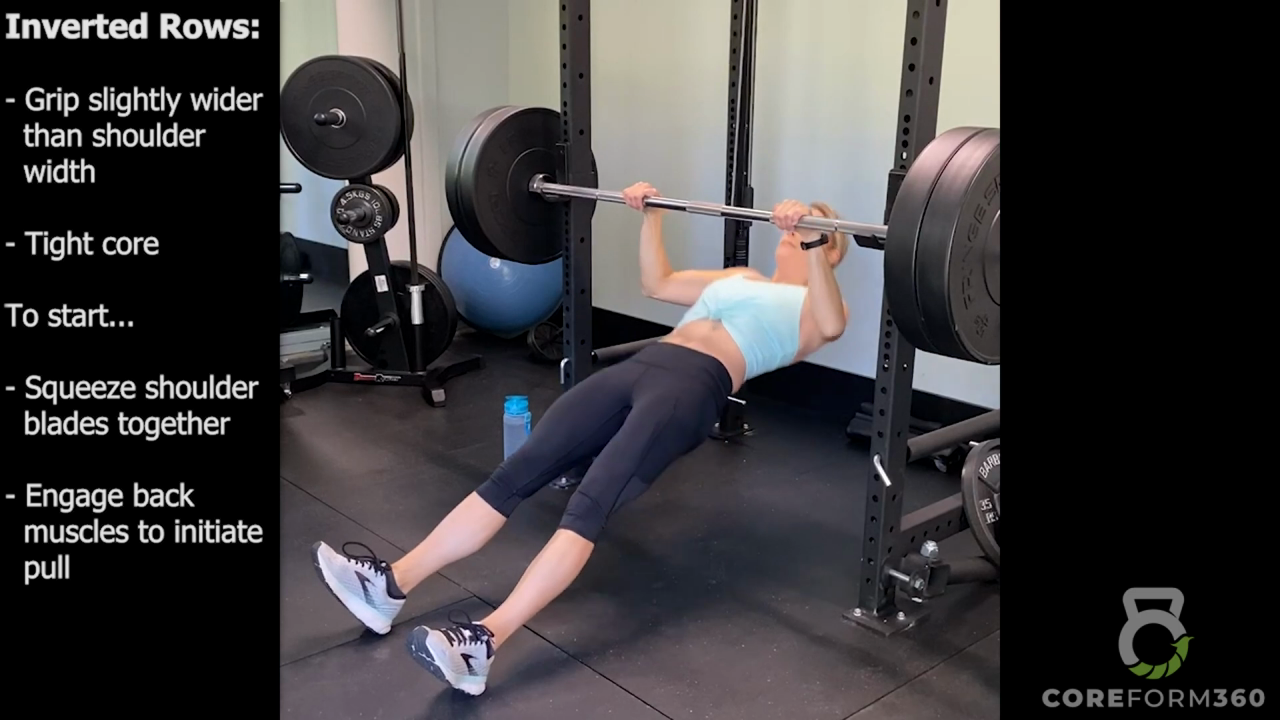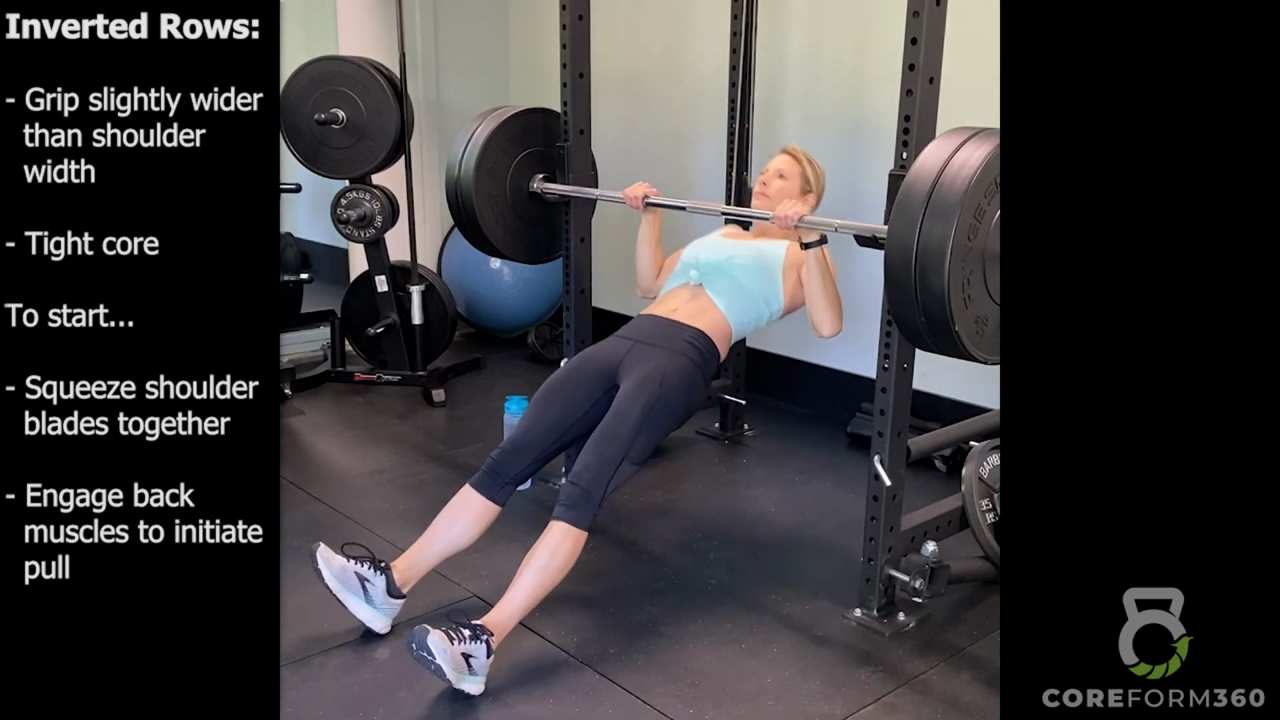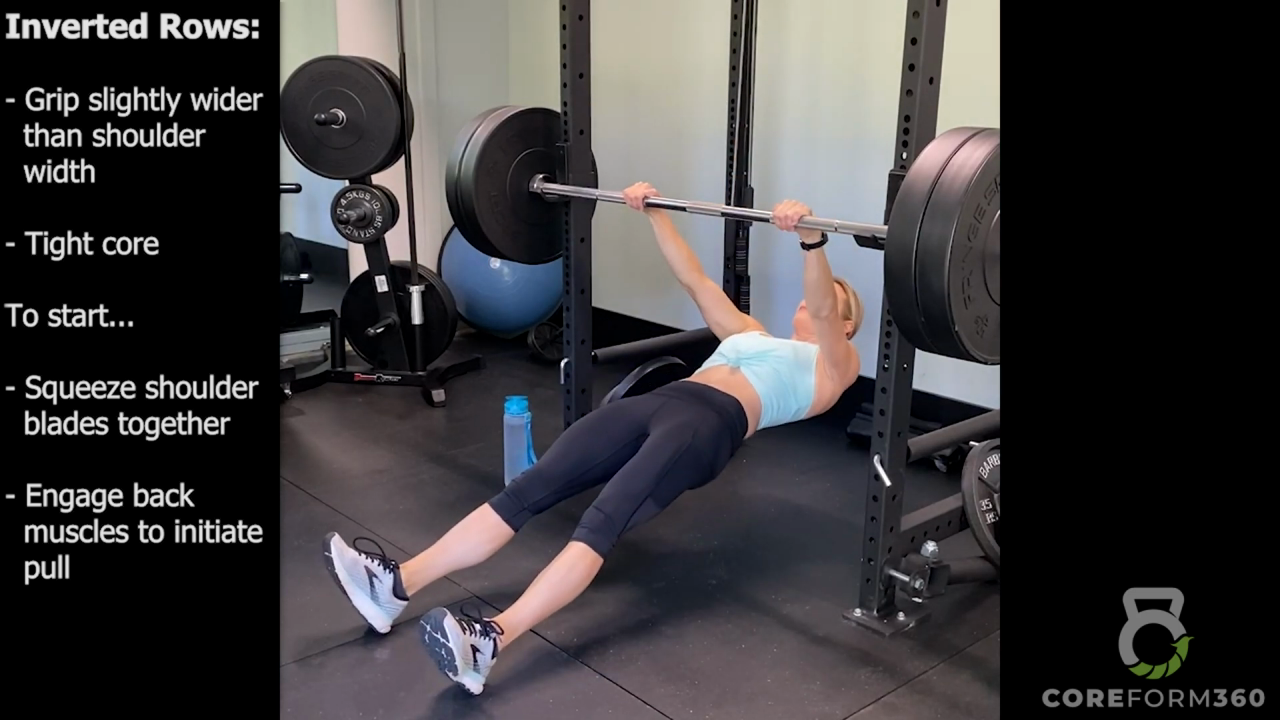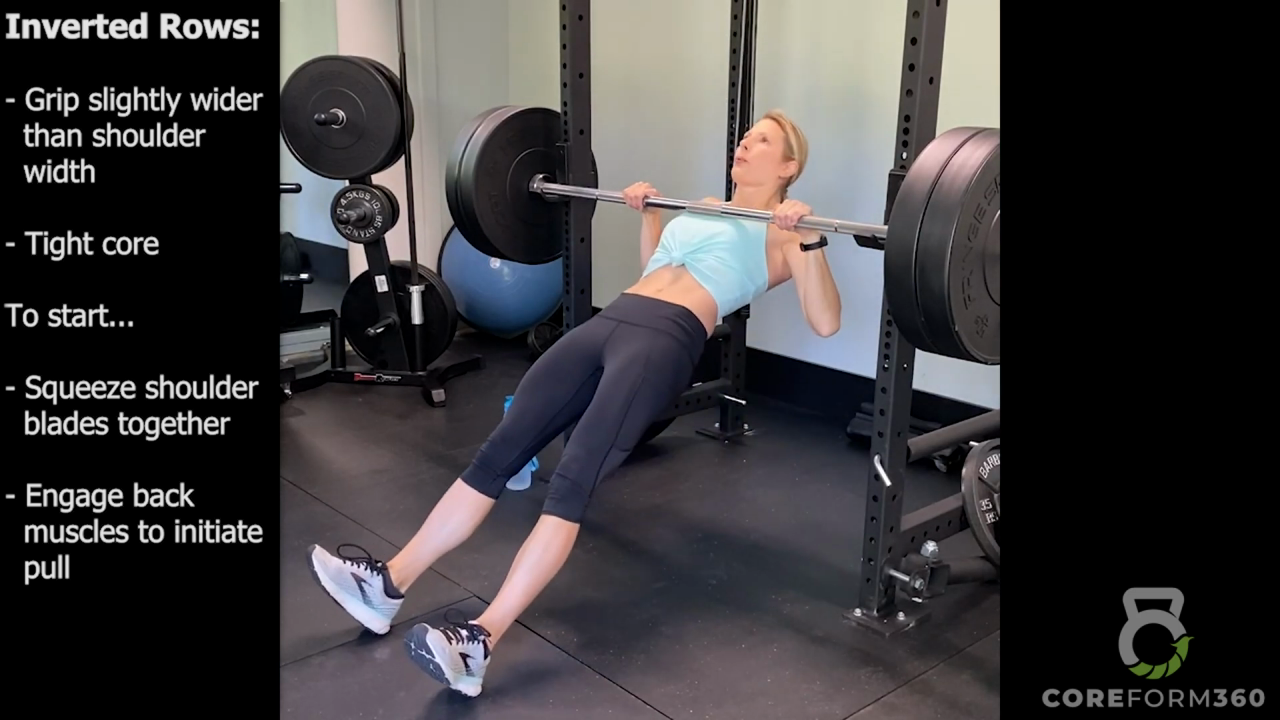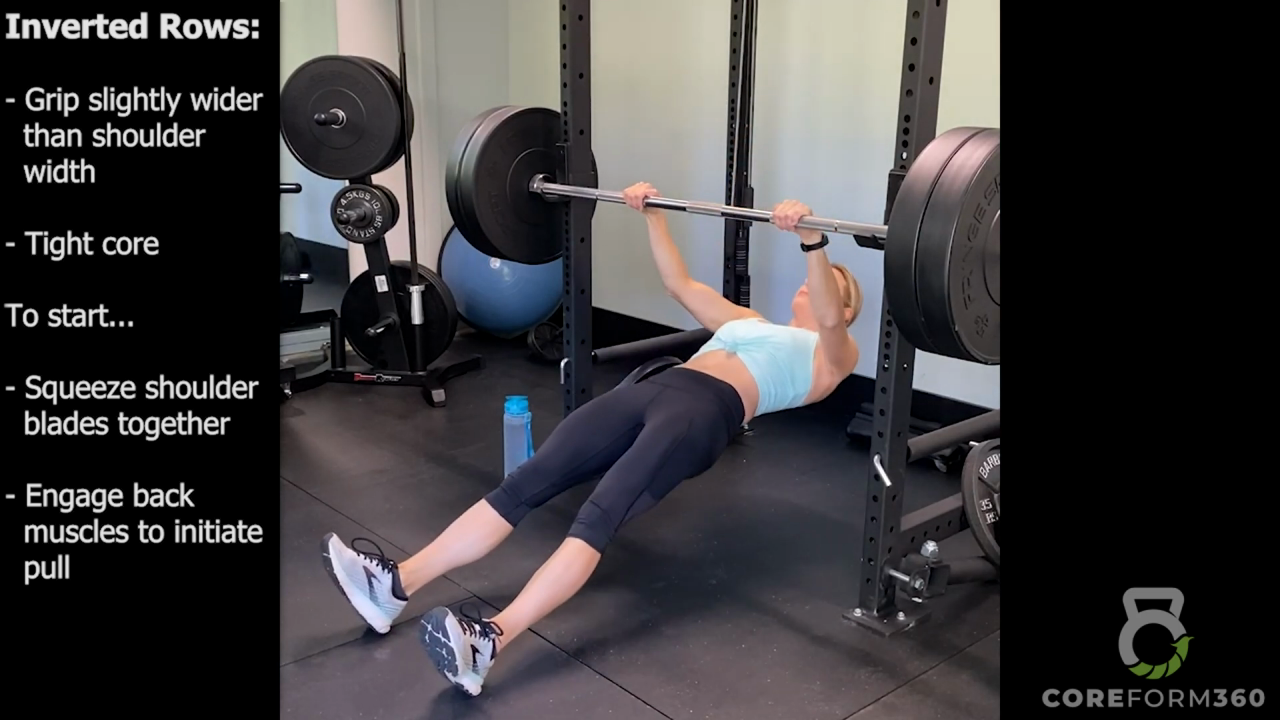
dt=1s
person 1, frame 1
left shoulder: (813, 305)
right shoulder: (743, 278)
left elbow: (833, 323)
right elbow: (657, 282)
left wrist: (814, 236)
right wrist: (651, 214)
left hip: (691, 386)
right hip: (642, 365)
left knee: (589, 505)
right knee: (514, 474)
left ankle: (482, 644)
right ankle: (390, 585)
person 1, frame 2
left shoulder: (799, 257)
right shoulder: (723, 233)
left elbow: (828, 326)
right elbow: (650, 283)
left wrist: (810, 237)
right wrist: (649, 214)
left hip: (679, 359)
right hip: (624, 342)
left knee: (581, 492)
right knee: (506, 462)
left ankle: (482, 641)
right ankle: (391, 585)
person 1, frame 3
left shoulder: (834, 366)
right shoulder: (753, 334)
left elbow: (823, 308)
right elbow: (694, 278)
left wrist: (811, 240)
right wrist: (654, 213)
left hip: (708, 425)
right hip: (659, 401)
left knee: (601, 524)
right knee: (526, 490)
left ankle: (489, 641)
right ankle: (396, 584)
person 1, frame 4
left shoulder: (783, 233)
right shoulder: (705, 210)
left elbow: (825, 322)
left wrist: (809, 239)
right wrist: (649, 213)
left hip: (664, 339)
right hip: (608, 322)
left knee: (570, 482)
right knee: (496, 455)
left ankle: (480, 641)
right ankle: (388, 584)
person 1, frame 5
left shoulder: (832, 354)
right shoulder: (749, 321)
left elbow: (828, 320)
right elbow: (679, 285)
left wrist: (812, 242)
right wrist: (653, 216)
left hip: (703, 412)
right hip: (654, 388)
left knee: (599, 517)
right knee: (524, 484)
left ankle: (489, 641)
right ankle: (395, 585)
